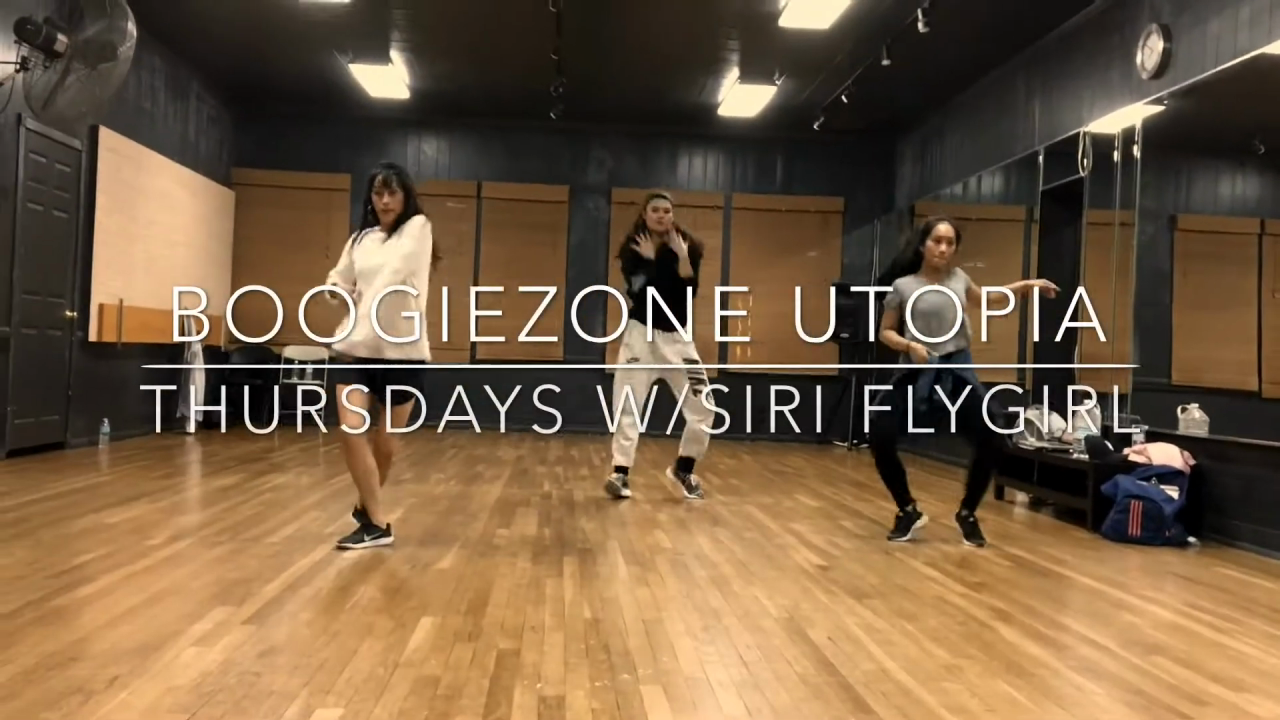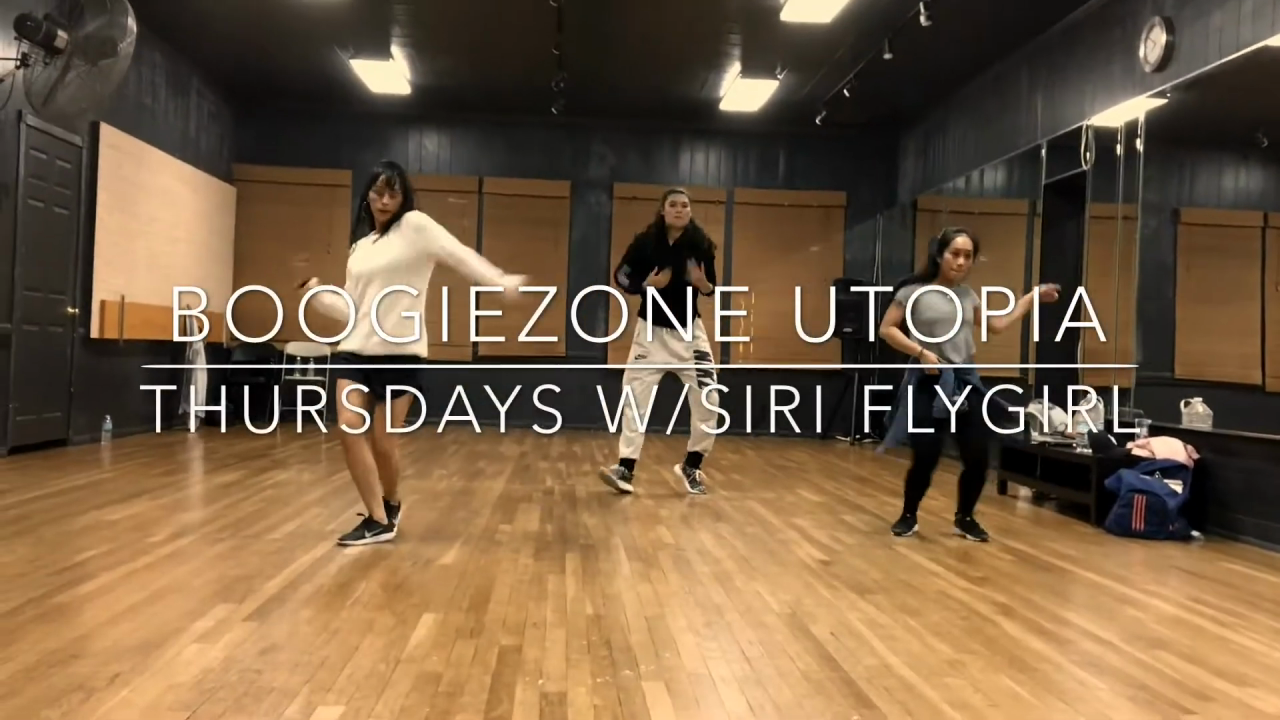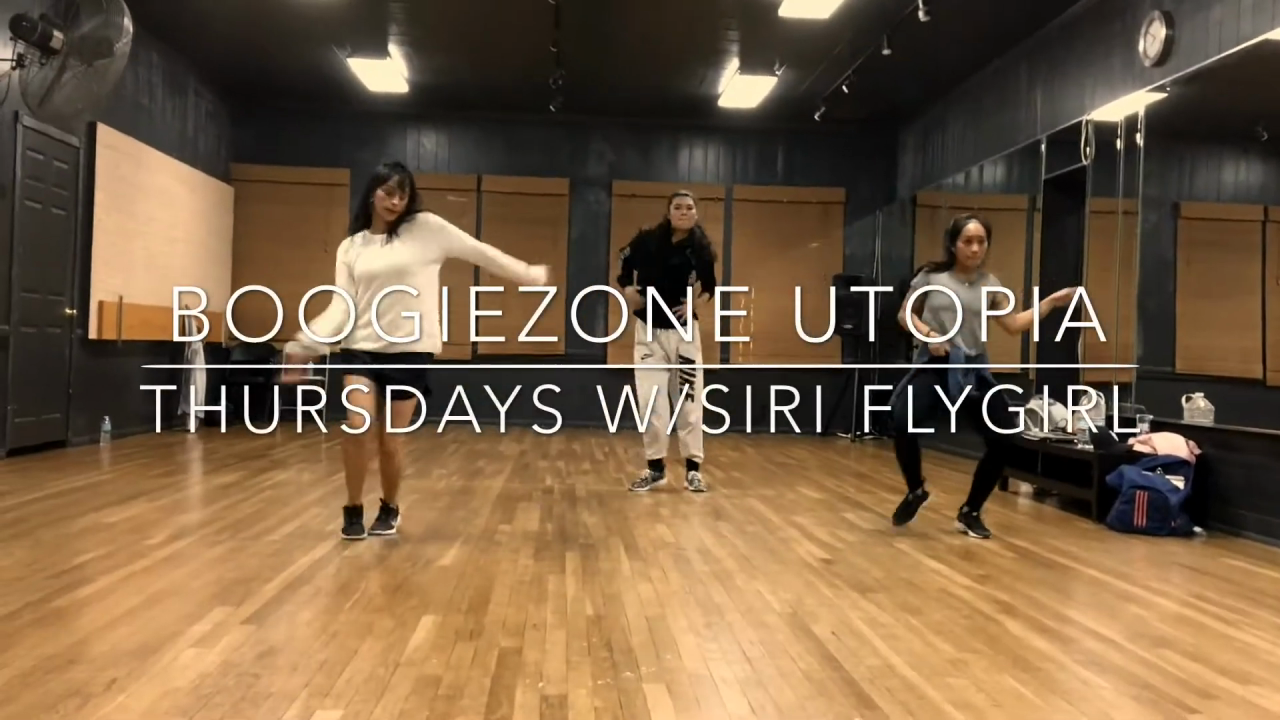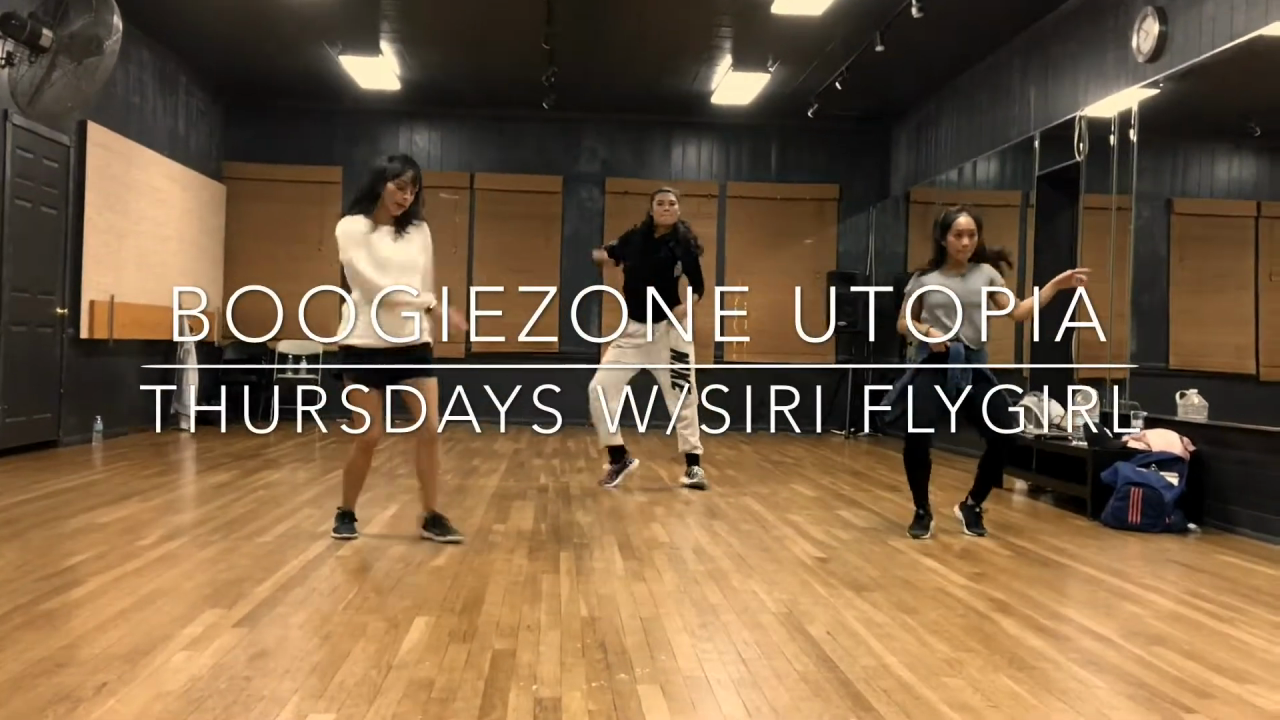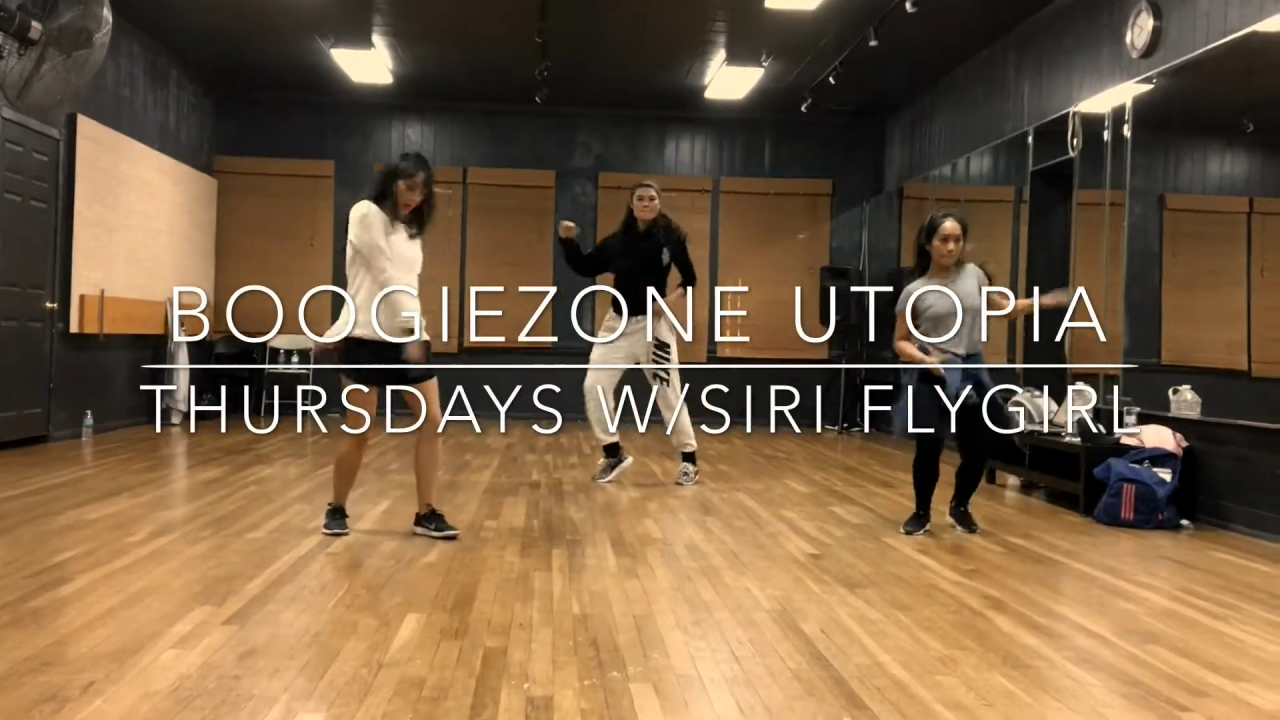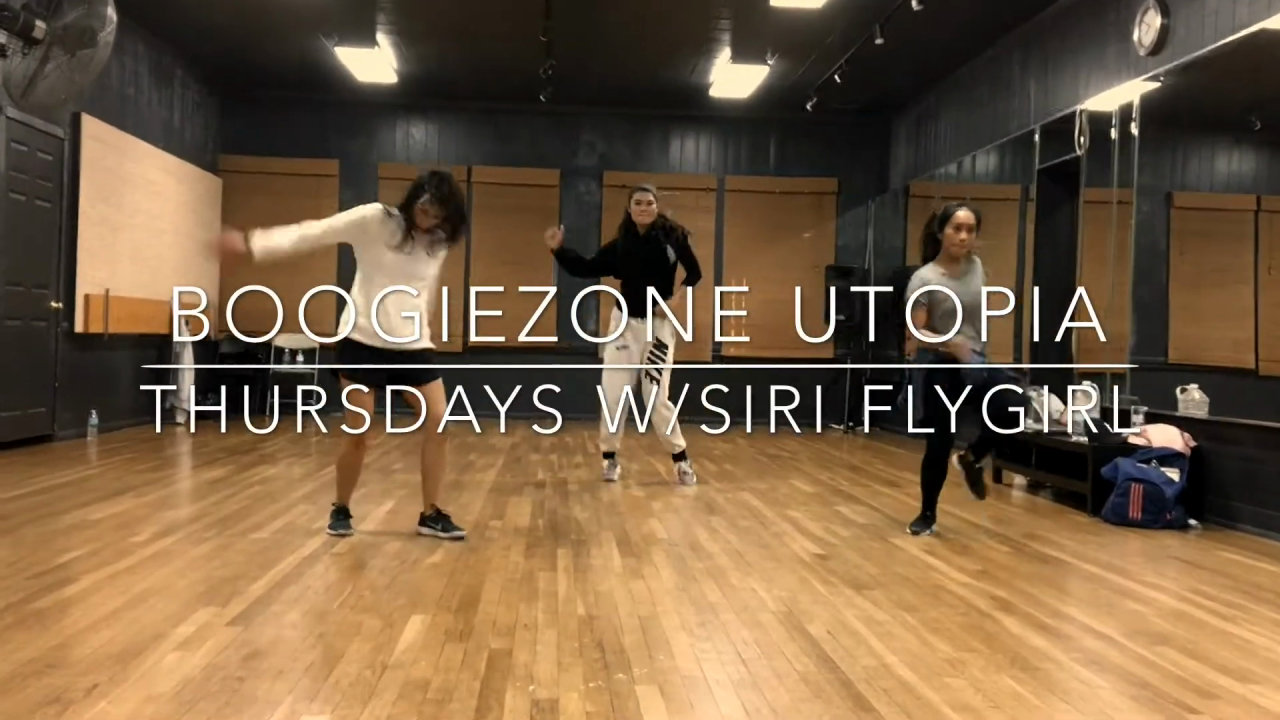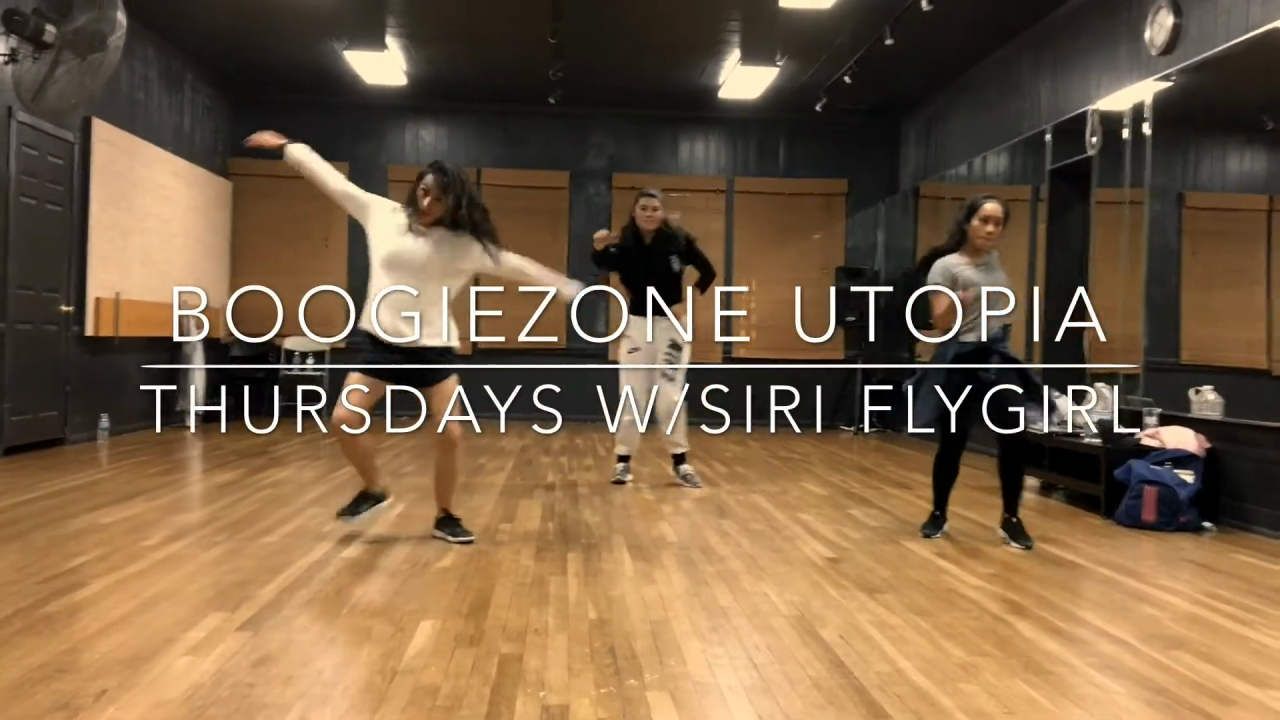
dt=0.2s
person 1, frame 1
left shoulder: (417, 227)
right shoulder: (359, 240)
left elbow: (395, 282)
right elbow: (338, 285)
left wrist: (358, 330)
right wrist: (346, 292)
left hip: (404, 353)
right hip: (356, 351)
left knee: (385, 443)
right knee: (352, 431)
left ankle: (366, 509)
right ankle: (377, 523)
person 1, frame 2
left shoulder: (414, 225)
right shoulder: (359, 249)
left elbow: (457, 253)
right elbow: (349, 308)
left wrist: (502, 282)
right wrist: (314, 291)
left hip: (400, 351)
right hip: (354, 349)
left knee: (383, 441)
right knee: (349, 428)
left ankle: (389, 507)
right ankle: (378, 519)
person 1, frame 3
left shoulder: (425, 227)
right shoulder: (351, 248)
left elbow: (476, 251)
right elbow: (342, 306)
left wrist: (526, 275)
right wrist: (305, 344)
left hip: (411, 350)
right hip: (362, 348)
left knee: (390, 441)
right knee: (359, 429)
left ankle: (389, 507)
right ankle: (353, 510)
person 1, frame 4
left shoulder: (417, 231)
right shoulder: (351, 228)
right elbow: (375, 284)
right wrist: (434, 307)
left hip: (412, 341)
right hip: (366, 343)
left knee: (430, 427)
right knee: (368, 436)
left ankle: (431, 517)
right ankle: (346, 512)
person 1, frame 5
left shoulder: (412, 230)
right shoulder: (366, 213)
right elbow: (382, 274)
right wrist: (407, 326)
left hip: (410, 339)
right hip: (366, 339)
left knee: (431, 423)
right knee: (359, 432)
left ankle: (426, 513)
right ankle: (337, 509)
person 1, frame 6
left shoulder: (437, 245)
right shoulder: (375, 220)
right elbow: (314, 232)
right wrist: (255, 244)
left hip: (415, 348)
right hip: (364, 344)
left knee: (436, 428)
right knee: (357, 435)
left ankle: (431, 515)
right ankle: (340, 510)
person 1, frame 7
left shoulder: (463, 244)
right shoulder: (384, 215)
left elbow: (510, 264)
right elbow: (335, 184)
left wrist: (566, 288)
right wrist: (287, 148)
left hip: (433, 348)
right hip: (379, 343)
left knee: (450, 435)
right knee: (346, 423)
left ankle: (445, 517)
right ankle: (374, 489)
person 2, frame 1
left shoulder: (957, 277)
right shoulder: (903, 286)
left elbow: (982, 300)
right elbow: (886, 331)
left wrist: (1025, 286)
right wrist: (910, 346)
left hip: (958, 372)
right hip: (918, 374)
left knee: (989, 442)
right knee: (880, 440)
left ankle: (967, 515)
right ankle: (908, 512)
person 2, frame 2
left shoulder: (969, 294)
right shoulder: (914, 291)
left elbow: (997, 325)
right elbow: (886, 329)
left wrist: (1032, 298)
right wrist: (919, 351)
left hip: (965, 380)
right hip: (926, 381)
left knee: (977, 454)
right knee: (927, 456)
left ankle: (965, 516)
right ankle: (909, 514)
person 2, frame 3
left shoulder: (989, 284)
right shoulder: (930, 277)
left elbow: (1012, 325)
right elbow: (905, 314)
left wrist: (1051, 302)
right wrist: (928, 333)
left hip: (974, 368)
right hip: (934, 365)
left knee: (1002, 442)
right knee: (904, 428)
left ankle: (970, 512)
right ankle: (915, 493)
person 2, frame 4
left shoulder: (986, 274)
right shoulder: (924, 279)
left elbow: (1016, 313)
right elbow: (903, 323)
left wrist: (1056, 286)
right wrist: (927, 332)
left hip: (973, 366)
right hip: (932, 365)
left knee: (1002, 440)
right knee: (917, 437)
left ankle: (971, 506)
right ankle: (923, 514)
person 2, frame 5
left shoulder: (973, 274)
right shoulder: (914, 293)
left elbow: (1003, 307)
right elbow: (901, 342)
left wrist: (1042, 302)
right wrist: (925, 360)
left hip: (973, 372)
right hip: (932, 377)
left knee: (976, 452)
right knee: (928, 447)
left ankle: (959, 506)
right ankle: (921, 513)
person 2, frame 6
left shoulder: (976, 266)
right shoulder: (924, 280)
right elbow: (914, 337)
right wrist: (948, 344)
left hip: (975, 361)
right hip: (939, 366)
left knee: (1010, 410)
right knee: (939, 444)
left ankle: (970, 458)
right ankle: (928, 513)
person 2, frame 7
left shoulder: (993, 259)
right shoulder: (945, 267)
right elbow: (939, 320)
right wrist: (956, 305)
left hip: (997, 358)
right hip: (959, 359)
left knee: (1013, 436)
right knee: (952, 442)
left ankle: (1011, 519)
right ankle: (938, 514)
person 3, frame 1
left shoulder: (688, 247)
right shoulder: (634, 249)
left elbow: (692, 289)
right elbow: (632, 291)
left wrist: (682, 259)
right wrist: (647, 258)
left hip: (677, 336)
right hip: (641, 334)
left knee: (702, 405)
right knee: (628, 405)
left ankle: (684, 469)
right ankle: (621, 475)
person 3, frame 2
left shoulder: (700, 246)
right shoulder: (645, 243)
left elbow: (711, 290)
right elbow: (622, 279)
left wrist: (702, 284)
right wrist: (648, 285)
left hip: (688, 330)
right hip: (651, 331)
left knee: (706, 400)
right knee: (636, 397)
left ankle: (691, 466)
right ankle: (624, 468)
person 3, frame 3
left shoulder: (700, 251)
right shoulder: (648, 240)
left elbow: (709, 288)
right elbow: (625, 261)
left wrist: (696, 305)
right wrist: (627, 288)
left hip: (681, 332)
right hip: (646, 330)
left knee: (688, 401)
right knee: (650, 398)
left ankle: (692, 469)
right ankle: (656, 467)
person 3, frame 4
left shoulder: (686, 246)
right shoulder: (635, 238)
left elbow: (698, 286)
right elbow: (614, 252)
left wrist: (685, 308)
right wrist: (601, 255)
left hip: (669, 329)
right hip: (632, 329)
left knee: (682, 397)
right knee: (600, 388)
left ankle: (692, 464)
right ankle: (618, 458)
person 3, frame 5
left shoulder: (671, 237)
right shoulder: (617, 241)
left elbow: (689, 276)
right elbow: (585, 266)
left wrist: (676, 297)
right wrist: (568, 240)
left hip: (655, 322)
right hip: (619, 321)
left knee: (668, 393)
right knee: (595, 387)
left ankle: (689, 460)
right ankle: (614, 455)
person 3, frame 6
left shoulder: (672, 235)
right shoulder: (618, 245)
left elbow: (694, 272)
right elbow: (585, 268)
left wrist: (677, 300)
right wrist: (558, 249)
left hip: (659, 323)
right hip: (625, 322)
left knee: (657, 394)
right knee: (614, 394)
left ankle: (680, 458)
right ankle: (610, 458)
person 3, frame 7
left shoulder: (678, 241)
right shoulder: (626, 245)
left elbow: (707, 273)
right elbow: (605, 260)
left wrist: (685, 305)
right wrist: (599, 247)
left hip: (673, 324)
right hip: (637, 325)
left knee: (668, 397)
right knee: (632, 397)
left ankle: (679, 461)
right ankle: (624, 461)
